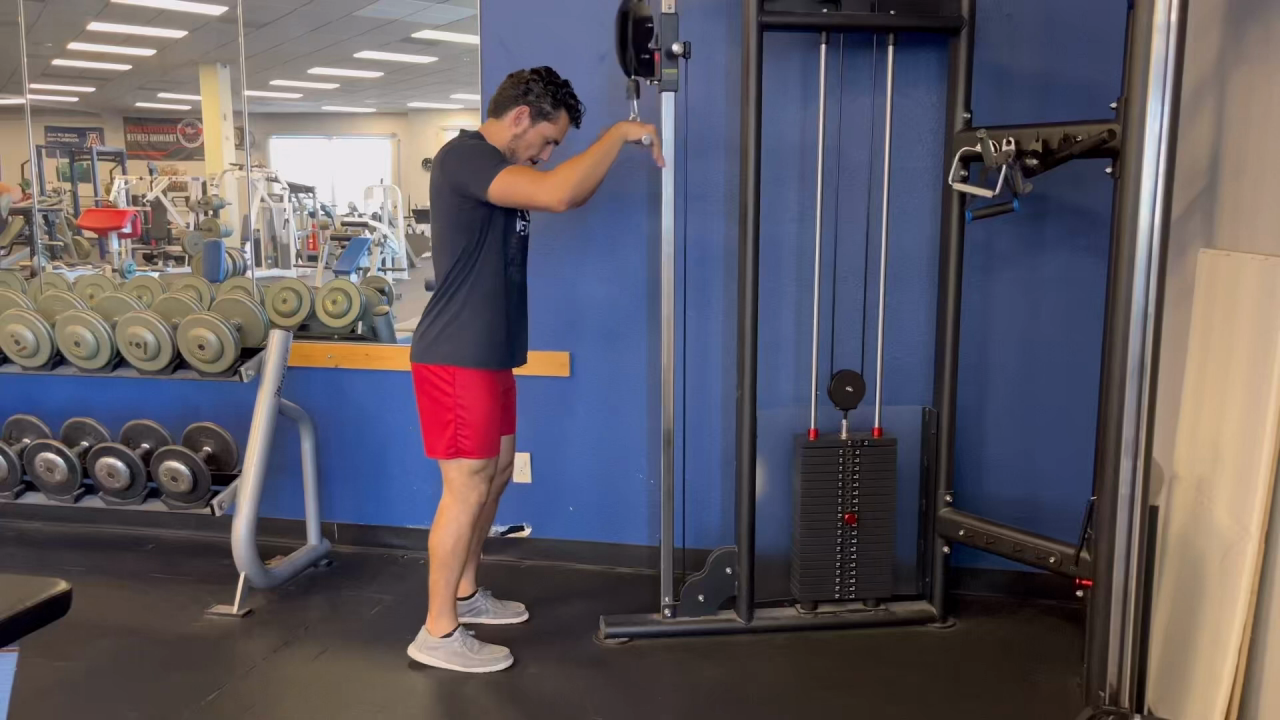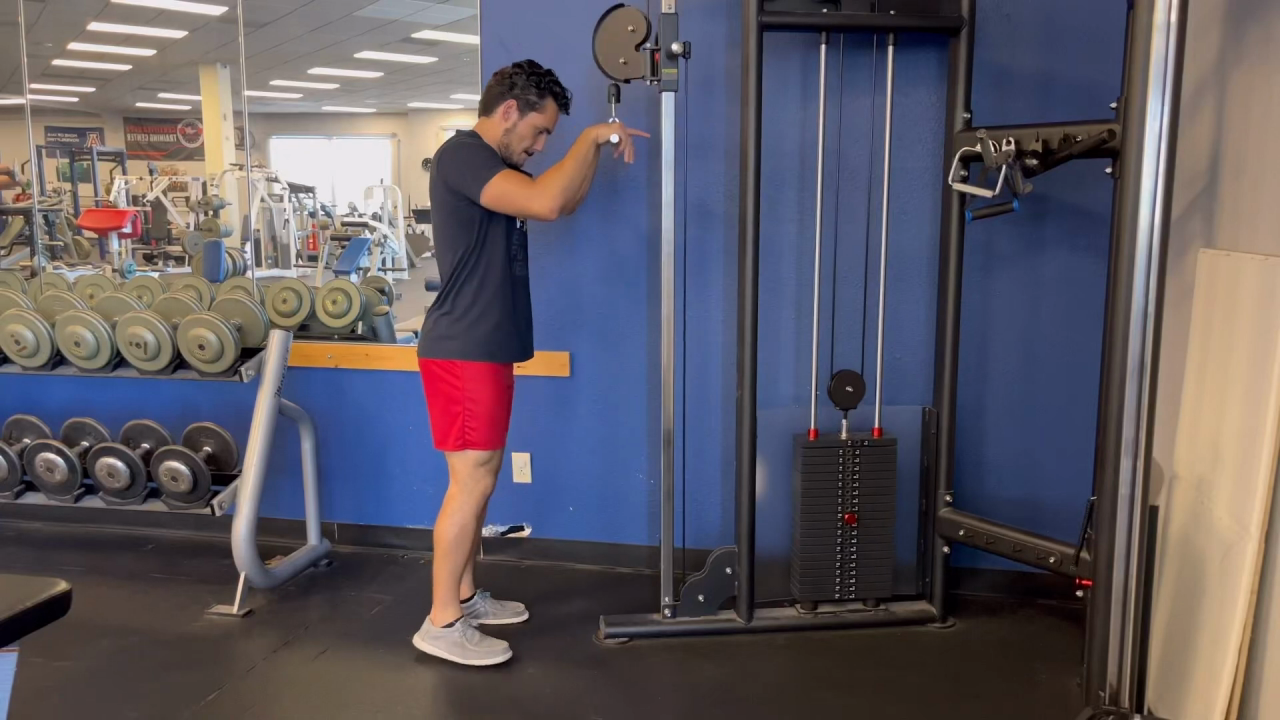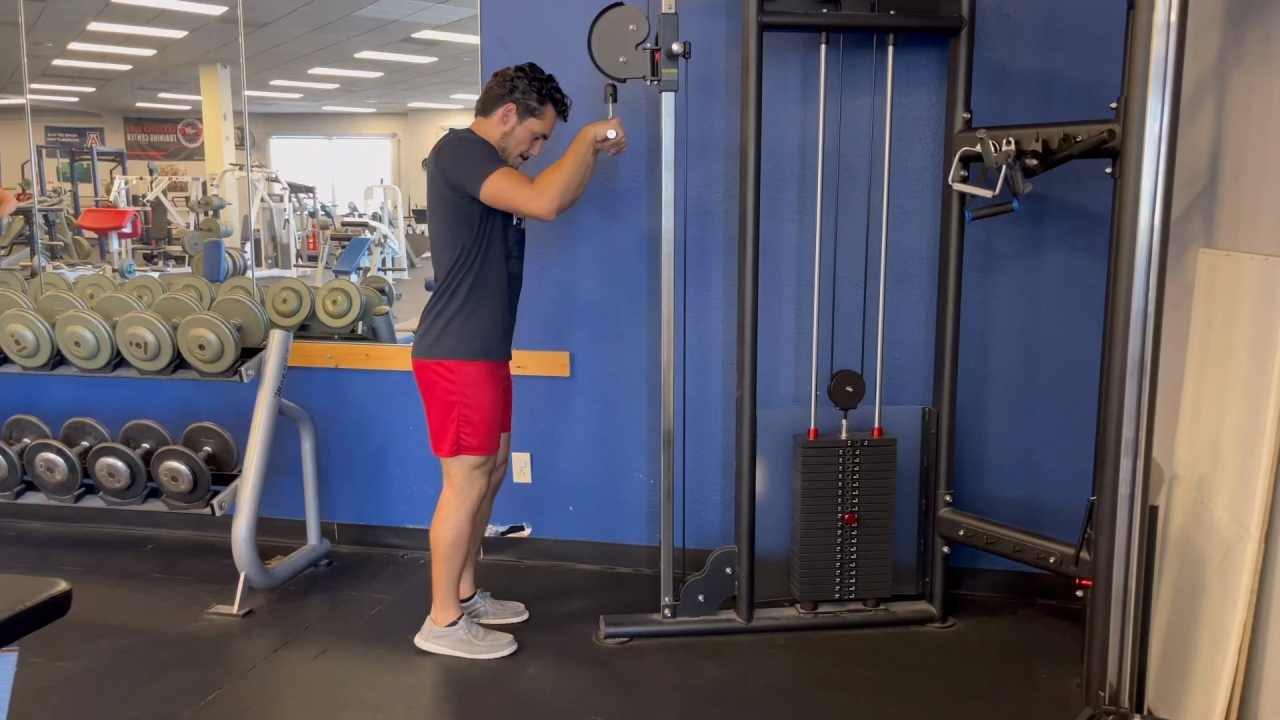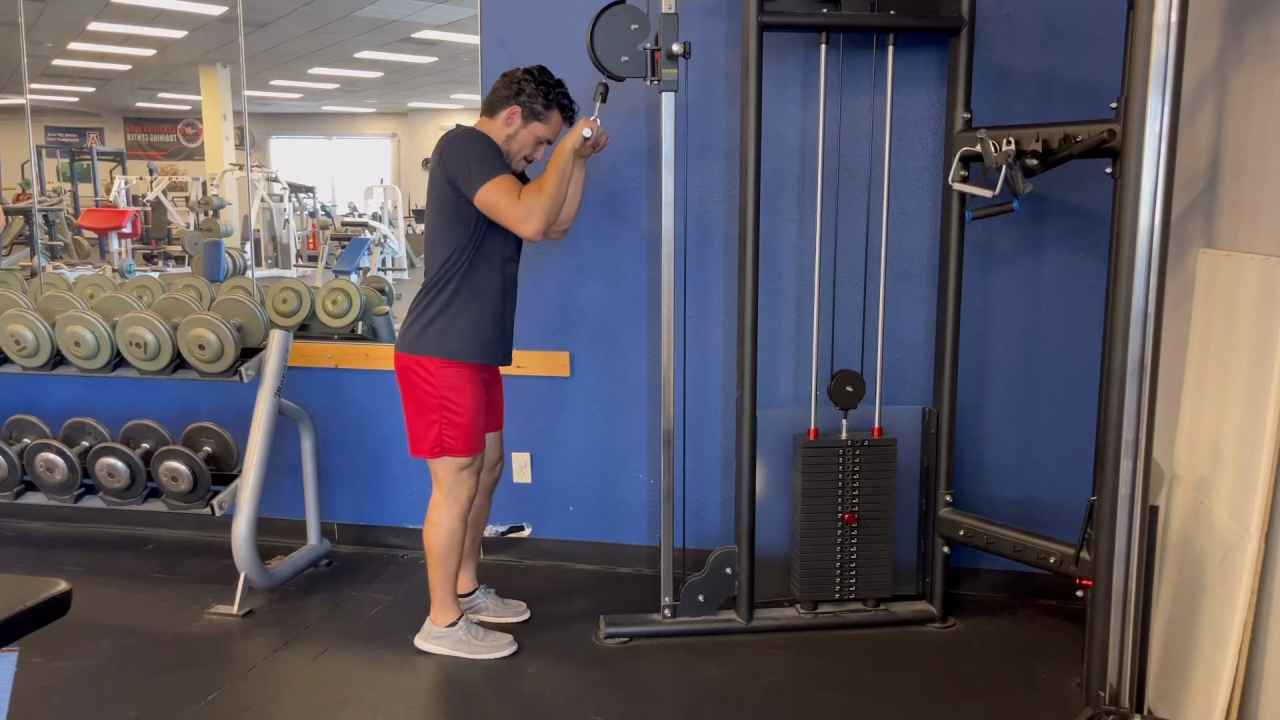
dt=0.4s
person 1, frame 1
left shoulder: (497, 168)
right shoulder: (465, 157)
left elbow: (570, 197)
right elbow: (558, 193)
left wrist: (614, 145)
right wrist: (621, 133)
left hip: (487, 355)
right hip: (454, 358)
left knee: (494, 473)
right knee: (465, 488)
left ankle: (464, 593)
right ankle: (438, 632)
person 1, frame 2
left shoulder: (496, 165)
right shoulder: (462, 156)
left elbow: (564, 203)
right elbow: (546, 202)
left wrist: (597, 146)
right wrist: (589, 138)
left hip: (488, 348)
right hip: (463, 352)
left knee: (482, 477)
right knee: (472, 482)
left ankle: (465, 595)
right ankle: (443, 622)
person 1, frame 3
left shoulder: (486, 161)
right shoulder: (460, 152)
left elbow: (554, 201)
right elbow: (544, 201)
left wrist: (593, 150)
right wrist: (587, 138)
left hip: (481, 349)
right hip: (457, 353)
left knee: (488, 474)
right knee: (465, 483)
left ankle: (464, 594)
right ankle: (443, 621)
person 1, frame 4
left shoulder: (496, 163)
right shoulder: (464, 146)
left elbow: (556, 225)
right elbow: (530, 222)
left wrist: (578, 157)
right wrist: (566, 145)
left hip: (475, 350)
right hip: (442, 352)
left knee: (485, 468)
right knee: (456, 483)
left ankle: (466, 590)
right ankle: (443, 622)
